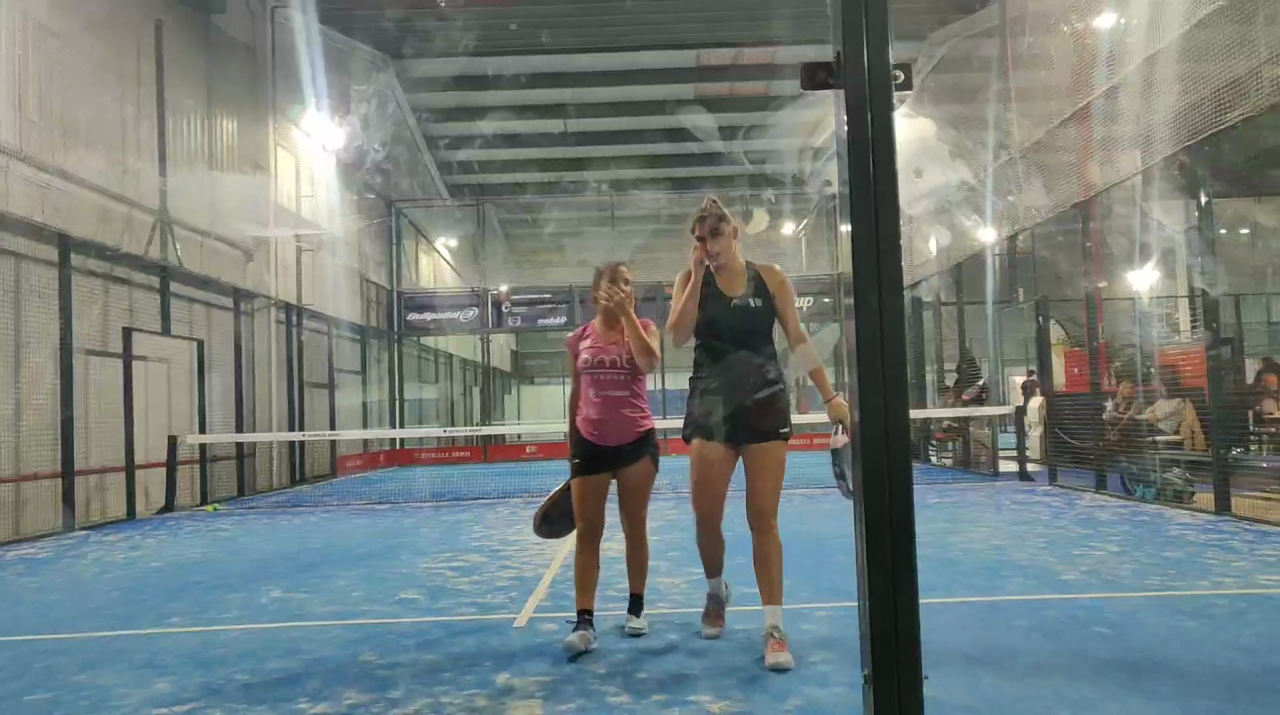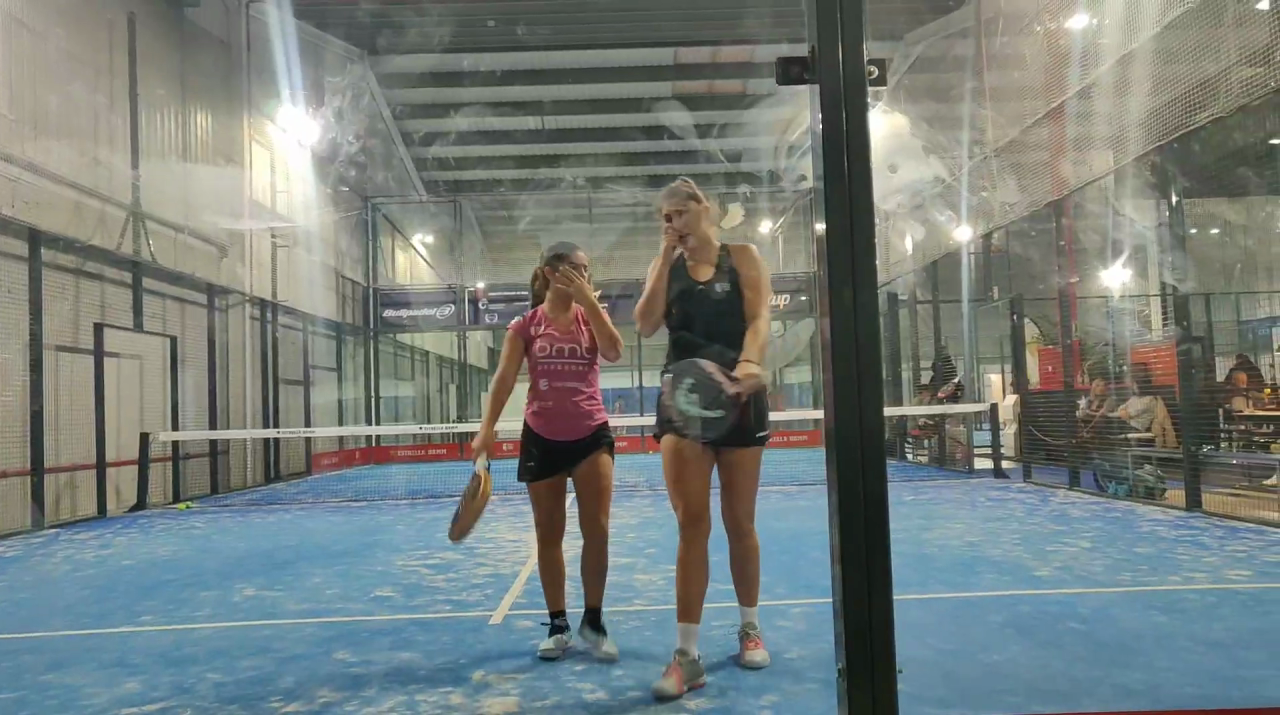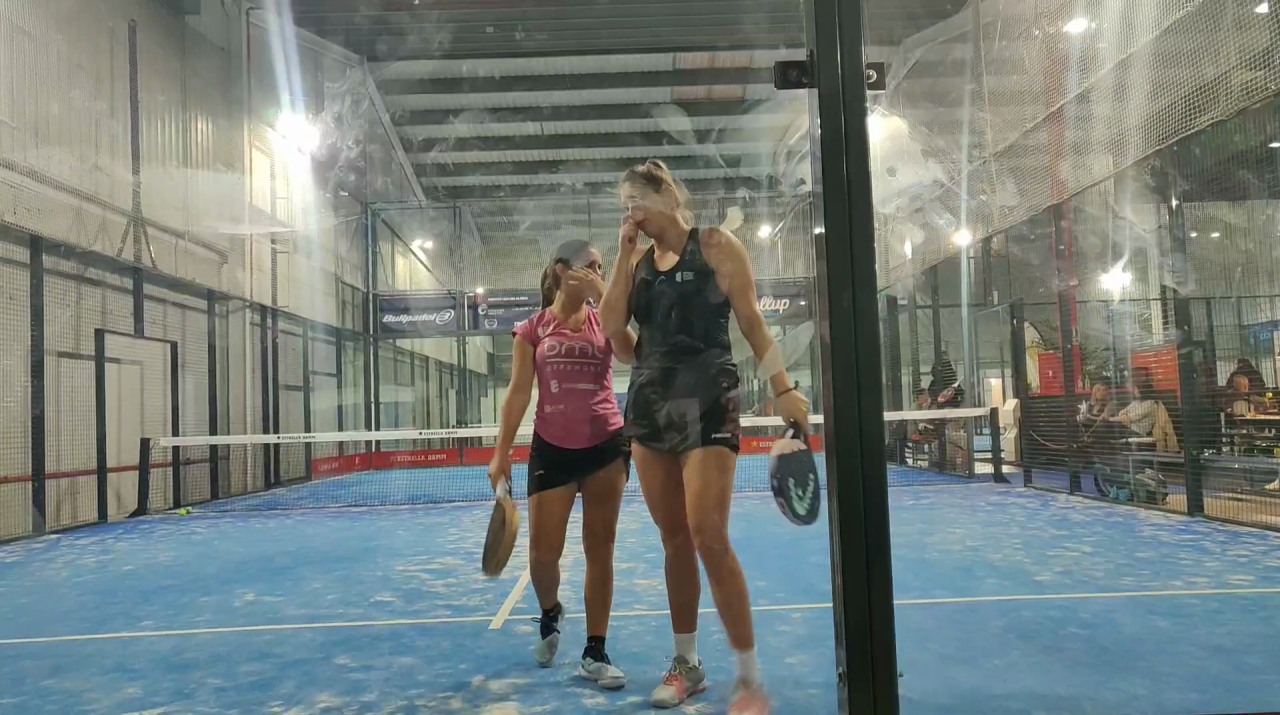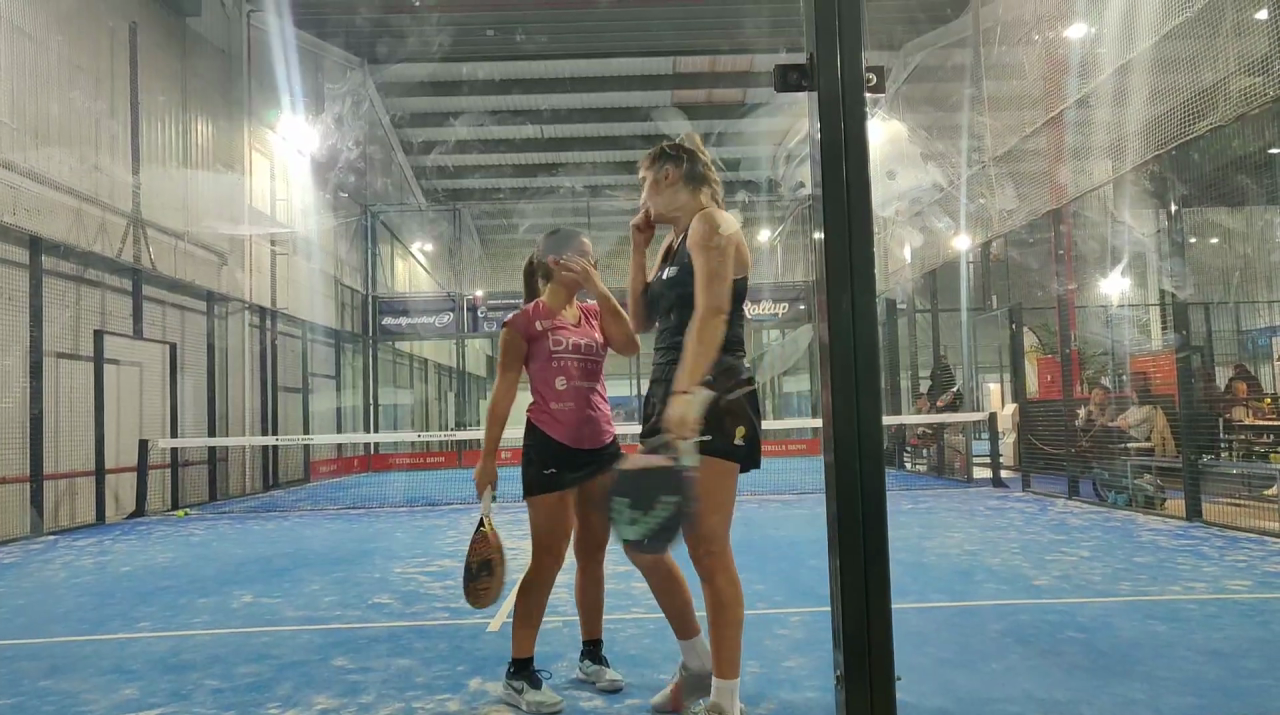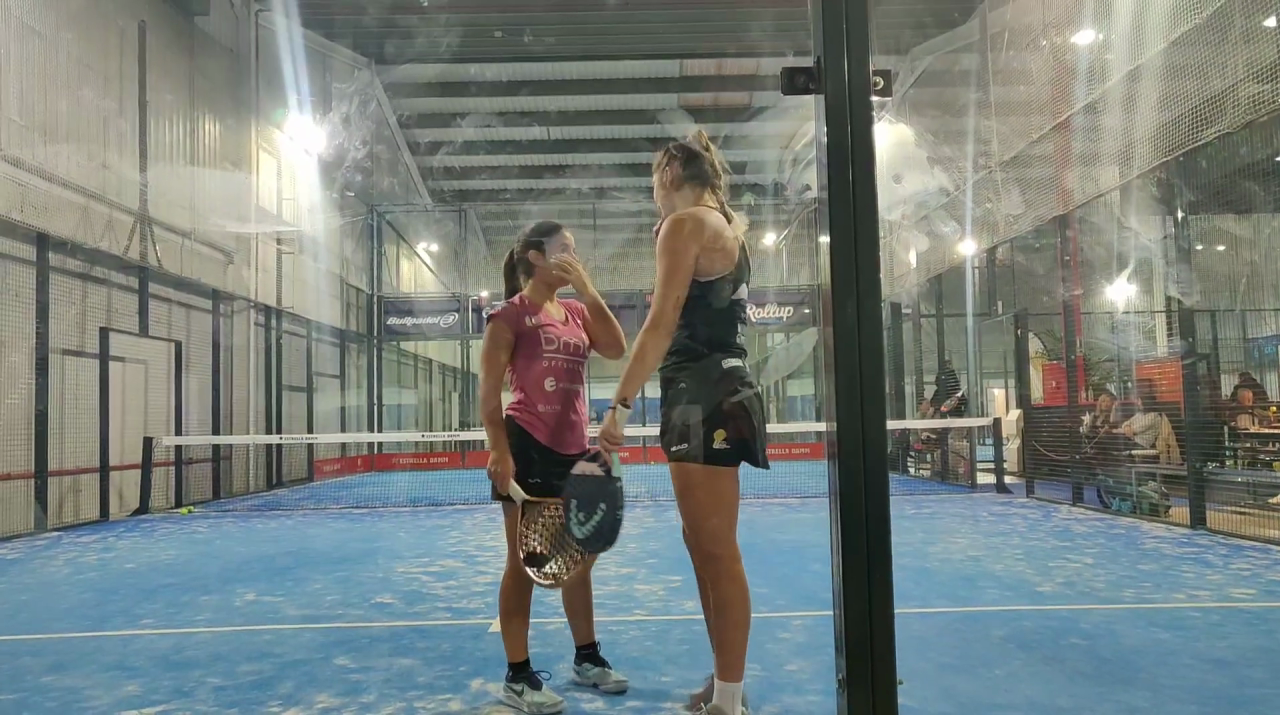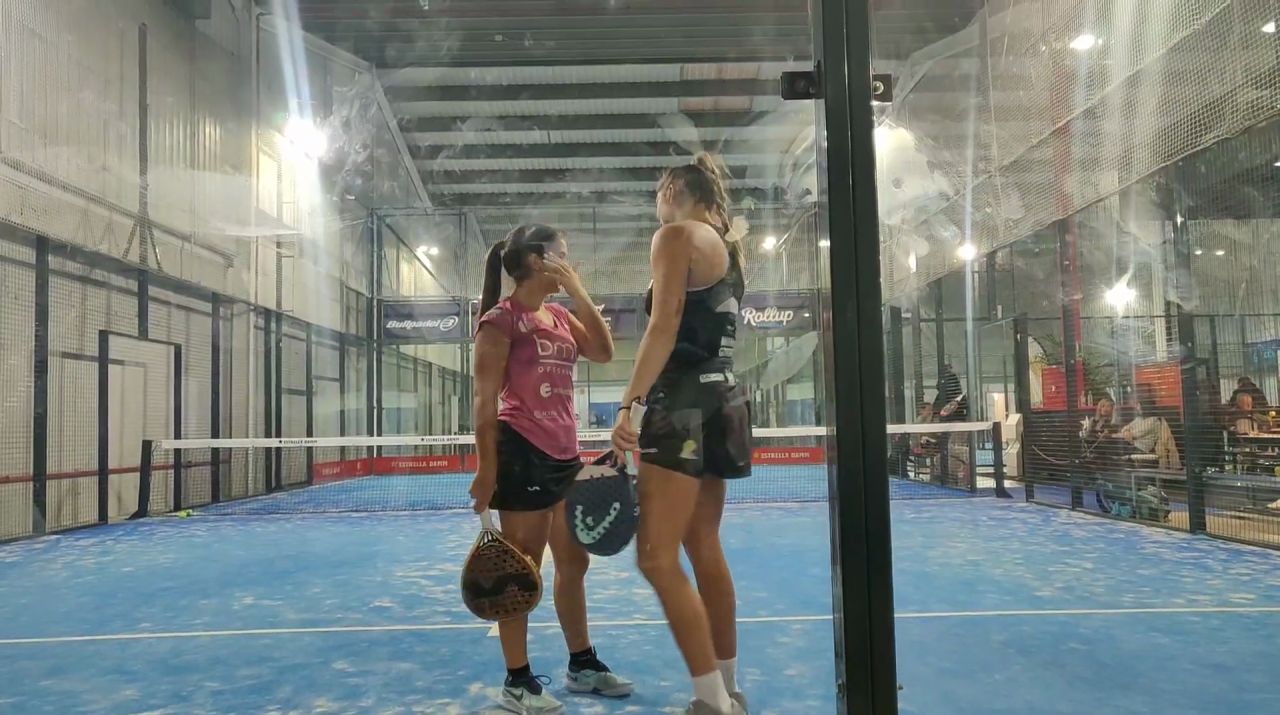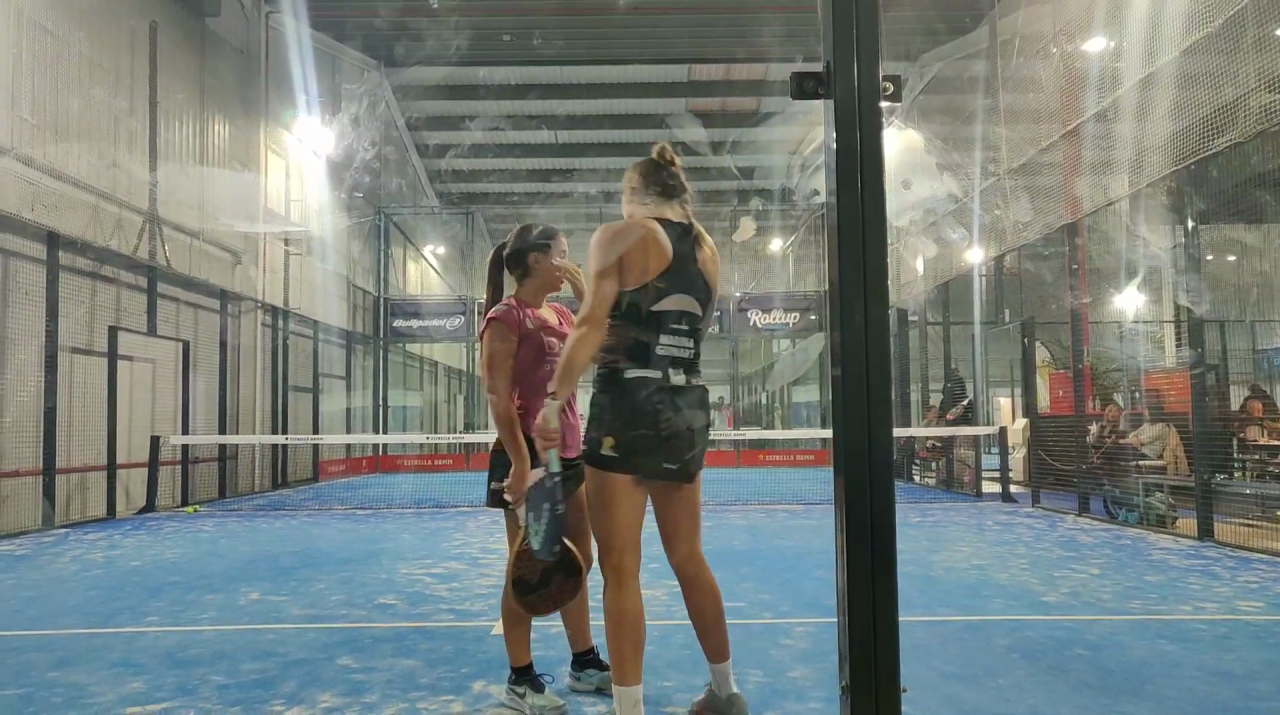
dt=0.5s
person 1, frame 1
left shoulder: (769, 277)
right shoulder: (690, 280)
left elbow: (798, 339)
right elbow: (677, 337)
left wrist: (829, 394)
right wrist: (698, 275)
left hip: (764, 402)
right hip: (710, 403)
left knee: (763, 517)
right knee: (705, 516)
left ankle: (774, 629)
right ankle: (716, 592)
person 1, frame 2
left shoulder: (742, 257)
right shoulder: (665, 266)
left elbow: (759, 318)
right elbow: (645, 325)
left wrist: (750, 362)
right wrist: (665, 257)
left hip: (736, 397)
left knee: (739, 522)
right knee: (691, 524)
left ankle: (750, 627)
right ankle: (687, 655)
person 1, frame 3
left shoulder: (715, 243)
right shoulder: (637, 260)
left elbow: (751, 319)
right elbow: (611, 327)
left wrist: (782, 385)
right wrist: (625, 254)
left hip: (706, 400)
right hip: (648, 401)
left knee: (708, 537)
right knee: (675, 539)
right ankle: (685, 663)
person 1, frame 4
left shoulder: (711, 224)
right shoulder: (672, 242)
left elbow: (710, 314)
right elbow: (641, 320)
left wrist: (688, 392)
right wrist: (639, 250)
left hip: (710, 401)
right hip: (666, 399)
left knee: (708, 550)
right knee: (641, 542)
right ankle: (696, 665)
person 1, frame 5
left shoulder: (684, 223)
right shoulder: (726, 227)
left elbow: (663, 323)
left wrist: (619, 404)
left hip: (702, 400)
right hip: (718, 397)
left knee: (716, 556)
right knee: (706, 551)
person 1, frame 6
left shoulder: (675, 235)
right shoulder: (727, 246)
left elbow: (664, 327)
left wrist: (630, 404)
left hip: (685, 407)
right hip: (716, 404)
left knee: (657, 559)
right knee: (704, 551)
person 1, frame 7
left shoulder: (616, 237)
right shoulder: (706, 247)
left elbow: (592, 326)
left wrist: (553, 400)
left hip: (626, 410)
right hip: (686, 411)
left knee: (620, 569)
right knee: (688, 558)
person 2, frame 1
left shoulder: (642, 326)
right shoulder: (578, 338)
left elbow: (649, 362)
right elbow: (576, 394)
left wrist: (627, 312)
right wrist: (571, 443)
left hip: (636, 441)
right hip: (590, 443)
left knee: (634, 529)
right knee: (587, 531)
left ankle: (636, 607)
right ankle: (584, 623)
person 2, frame 2
left shoulder: (592, 315)
right shoulder: (525, 326)
left elbow: (613, 352)
right elbow: (504, 378)
left wrist: (588, 300)
right wrist: (486, 429)
left hip: (591, 435)
right hip: (542, 439)
left knee: (597, 530)
right knee: (548, 535)
left ankle: (594, 619)
right ankle: (559, 625)
person 2, frame 3
left shoulder: (602, 320)
right shoulder: (532, 329)
left elbow: (629, 354)
right elbow: (518, 393)
left wrist: (604, 298)
right wrist: (501, 453)
left hip: (606, 444)
right hip: (552, 448)
left knee: (600, 548)
right knee: (544, 550)
left ankle: (595, 652)
right ankle: (551, 615)
person 2, frame 4
left shoulder: (595, 313)
right shoulder: (525, 321)
left elbow: (631, 346)
right elbow: (504, 391)
left wrist: (599, 290)
right wrist: (488, 458)
left hip: (600, 444)
right hip: (549, 445)
left knee: (592, 554)
right knee: (547, 557)
left ankle: (592, 655)
right ankle: (519, 672)
person 2, frame 5
left shoulder: (575, 311)
right shoulder: (510, 315)
left elbow: (616, 348)
right elbow: (489, 390)
left wrist: (587, 289)
right wrist: (500, 452)
left hip: (574, 447)
right hip: (530, 447)
right knee: (525, 562)
left ankle: (587, 658)
person 2, frame 6
left shoulder: (560, 316)
right shoulder: (501, 319)
left elbow: (604, 352)
right elbow: (485, 400)
left wrist: (580, 295)
right wrist: (486, 469)
left hip: (565, 454)
right hip: (524, 454)
left knee: (574, 564)
left ankle: (582, 664)
person 2, frame 7
left shoulder: (560, 315)
right shoulder: (506, 317)
right elbow: (499, 395)
left wrist: (587, 295)
right wrist: (519, 462)
left hip: (569, 454)
right hip: (531, 454)
left knee: (577, 563)
left ankle: (585, 663)
